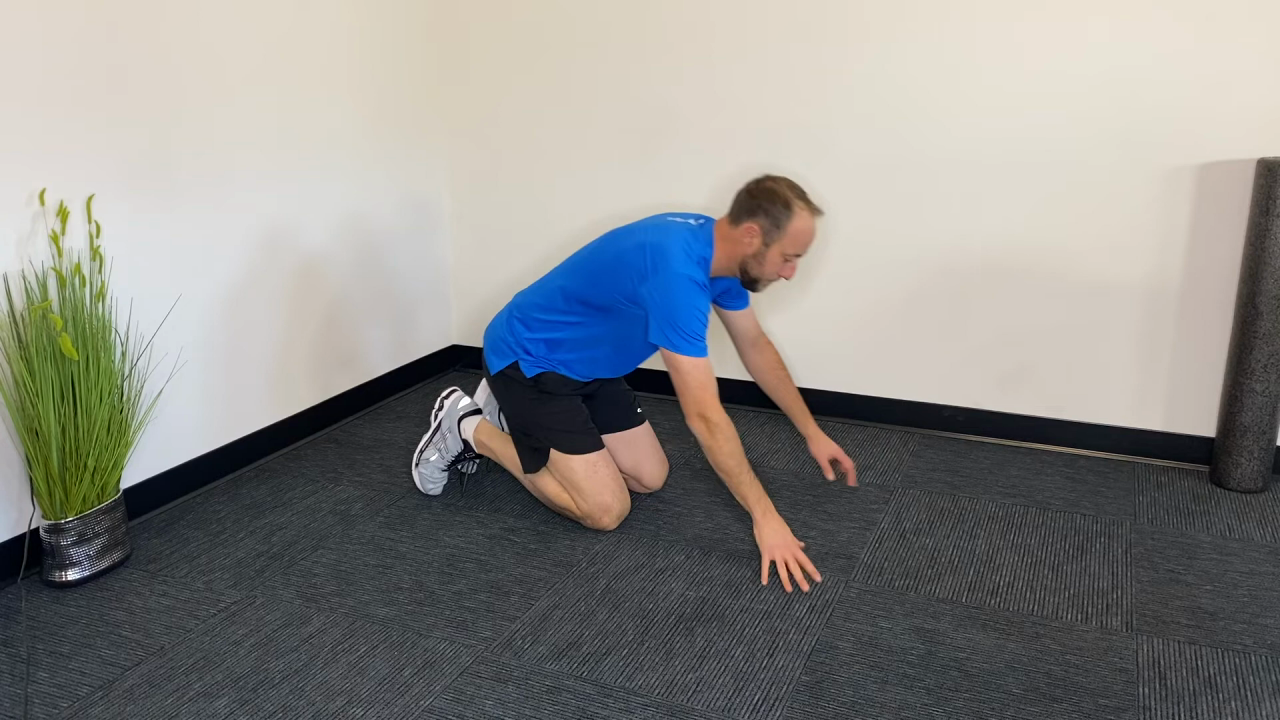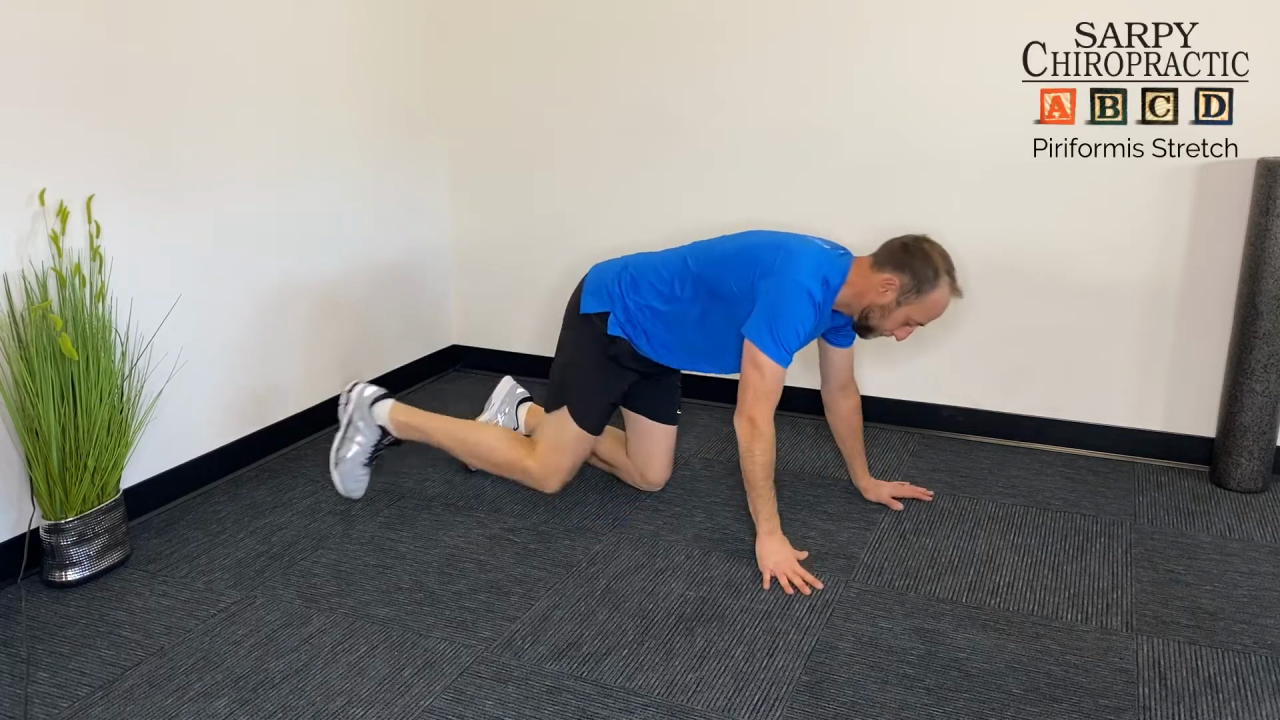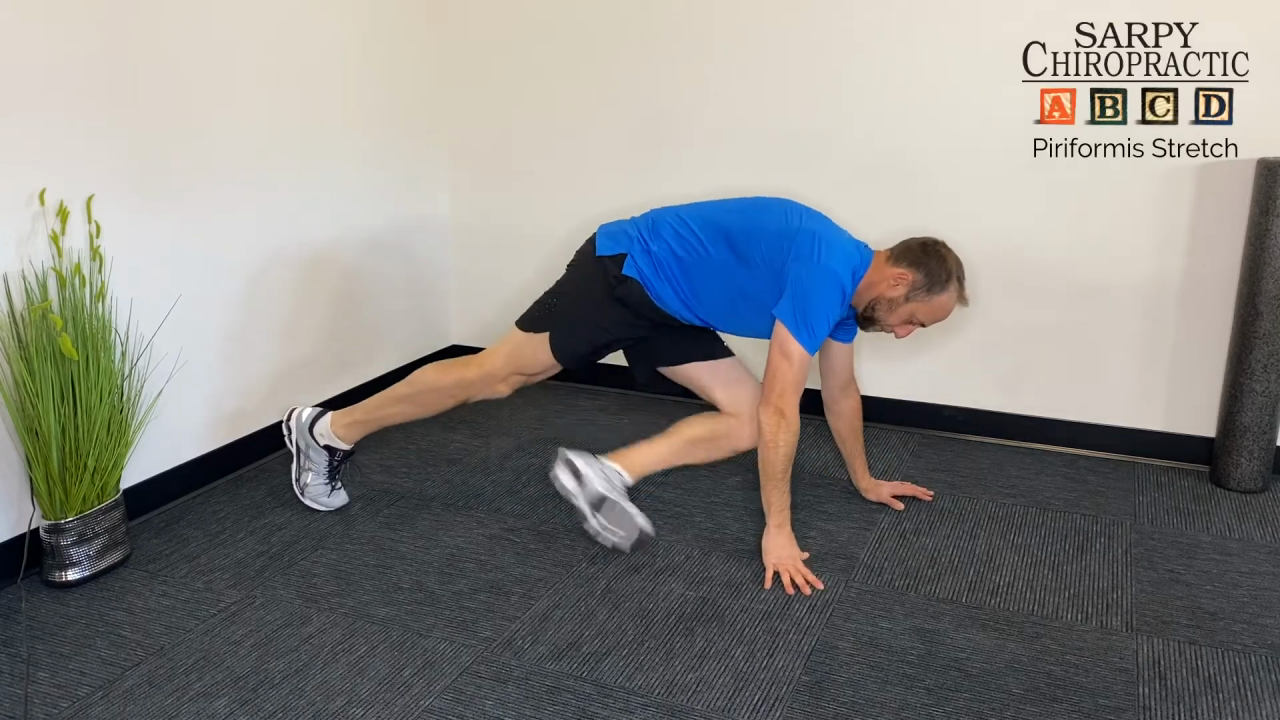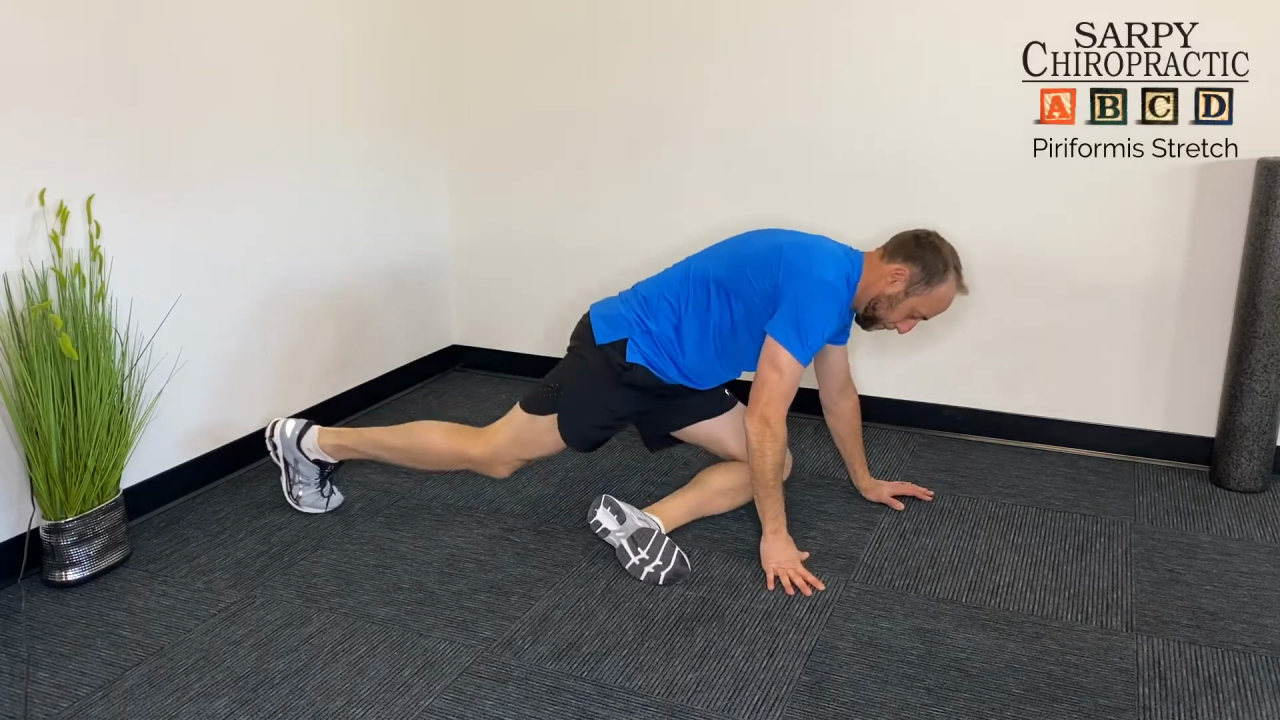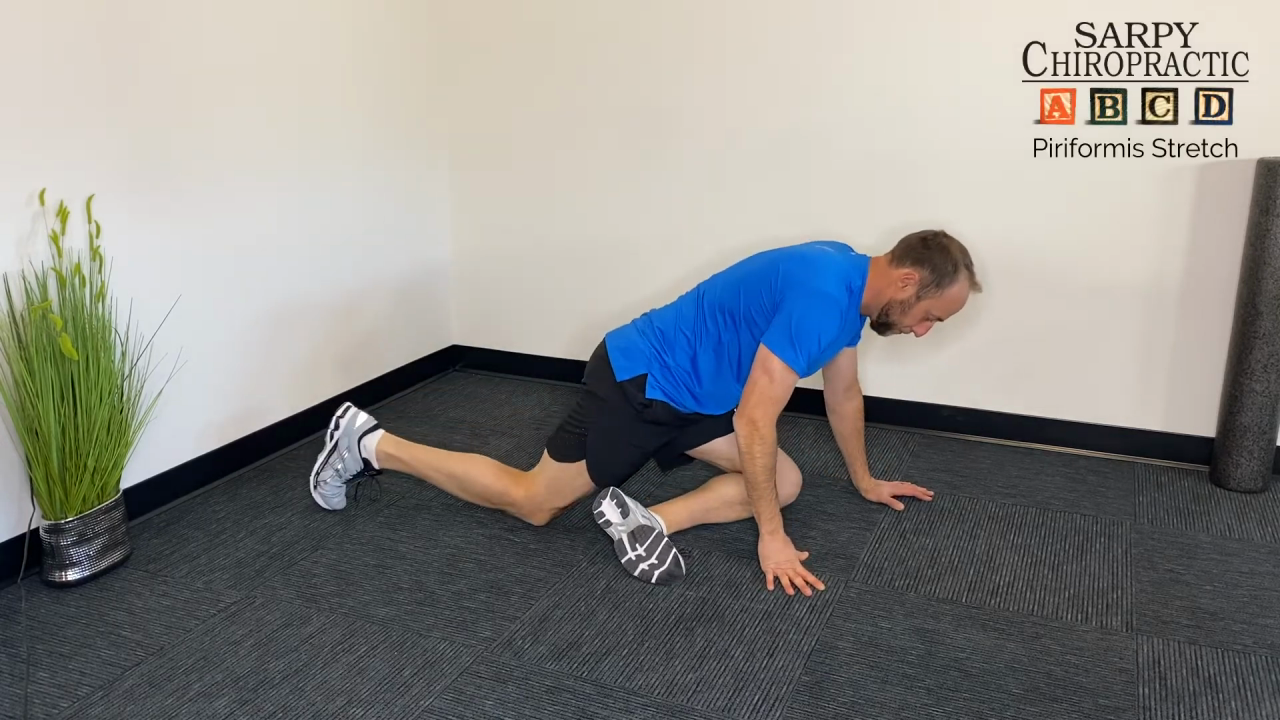
dt=0.7s
person 1, frame 1
left shoulder: (717, 248)
right shoulder: (676, 271)
left elbow: (755, 346)
right elbow: (704, 416)
left wrist: (812, 433)
right wrist: (766, 518)
left hip: (585, 361)
right hip: (528, 360)
left knee: (649, 477)
right knee: (605, 510)
left ankle: (508, 413)
right ankle: (471, 429)
person 1, frame 2
left shoulder: (843, 287)
right shoulder: (800, 285)
left elbow: (841, 392)
right elbow: (753, 421)
left wrist: (866, 481)
right wrist: (769, 536)
left hip: (649, 336)
right hip: (612, 317)
left knee: (648, 476)
right knee: (547, 473)
left ankle: (524, 412)
right ankle: (387, 415)
person 1, frame 3
left shoulder: (850, 282)
right shoulder: (828, 271)
left elbow: (840, 388)
right elbow: (783, 410)
left wrist: (864, 480)
right wrist: (778, 531)
left hip: (665, 304)
right hip: (625, 270)
left knee: (745, 418)
right knee: (496, 375)
left ankle: (605, 475)
right ankle: (326, 432)
person 1, frame 4
left shoulder: (839, 285)
right shoulder: (821, 283)
left elbow: (839, 393)
right elbow: (765, 418)
left wrist: (865, 480)
right wrist: (774, 536)
left hip: (668, 368)
right hip: (623, 350)
left knee: (771, 466)
right knee: (493, 455)
left ankle: (643, 523)
right ankle: (312, 443)
person 1, frame 5
left shoulder: (851, 284)
right shoulder: (824, 295)
left elbow: (843, 391)
right elbow: (753, 421)
left wrist: (865, 481)
right wrist: (770, 537)
left hip: (682, 393)
right hip: (637, 381)
left knee: (785, 482)
right knee: (531, 503)
left ankle: (646, 522)
right ankle: (371, 444)
